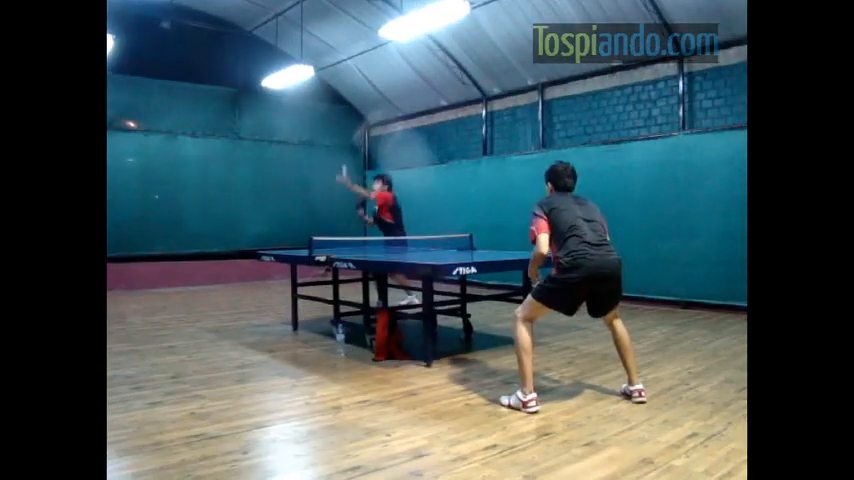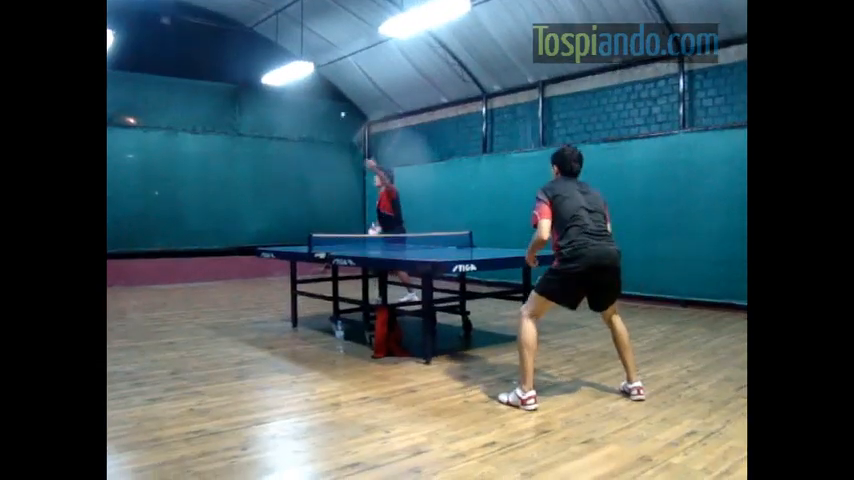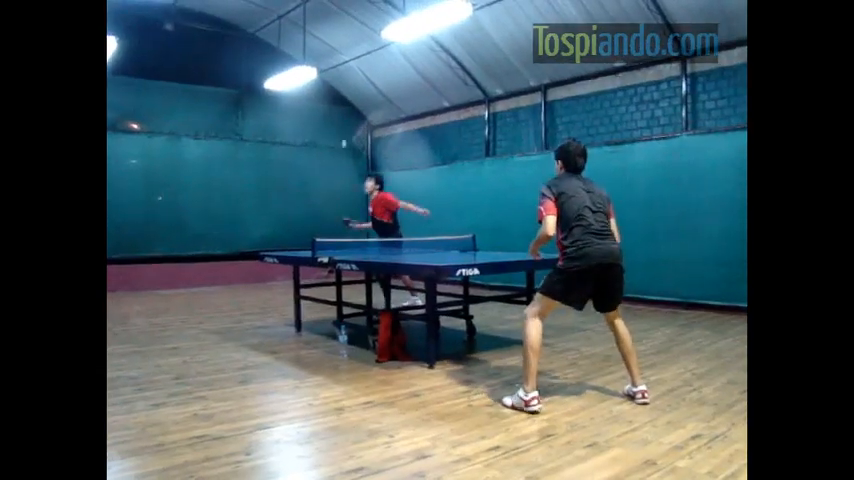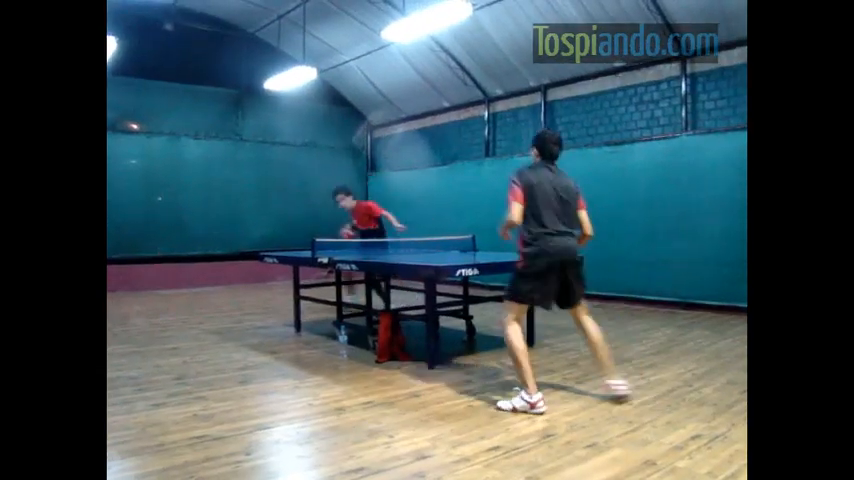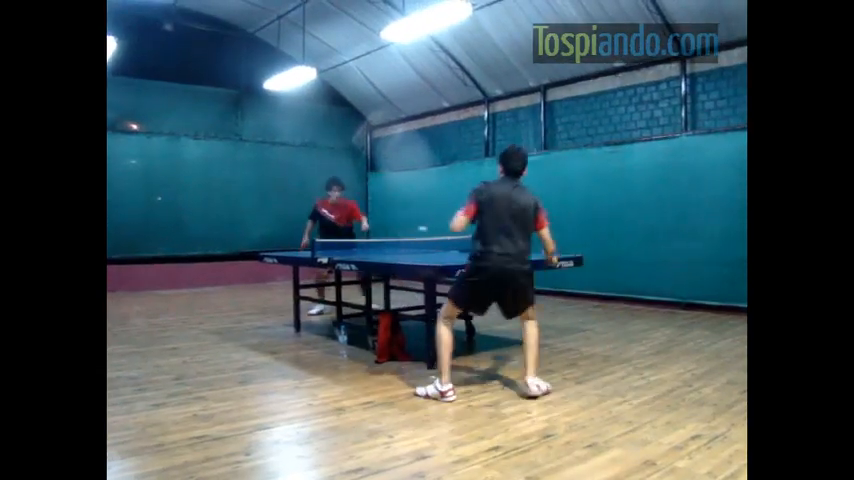
dt=0.3s
person 1, frame 1
left shoulder: (545, 206)
right shoulder: (591, 206)
left elbow: (542, 249)
left wrist: (532, 270)
left hip: (575, 267)
right hip: (610, 264)
left knee: (523, 317)
right knee: (613, 319)
left ankle: (527, 395)
right ankle: (635, 386)
person 1, frame 2
left shoulder: (548, 191)
right shoulder: (595, 194)
left elbow: (543, 235)
left wrist: (530, 253)
left hip: (575, 259)
right hip: (610, 256)
left knee: (528, 314)
right knee: (612, 316)
left ankle: (526, 391)
right ankle: (634, 383)
person 1, frame 3
left shoulder: (553, 187)
right shoulder: (599, 190)
left elbow: (549, 231)
left wrist: (533, 247)
left hip: (578, 259)
right hip: (611, 257)
left knee: (533, 314)
right knee: (615, 320)
left ankle: (528, 393)
right ankle: (638, 386)
person 1, frame 4
left shoulder: (523, 175)
right shoulder: (569, 183)
left elbow: (514, 218)
right elbow: (587, 231)
left wrist: (503, 228)
left hip: (538, 256)
right hip: (568, 254)
left knee: (511, 321)
right knee: (582, 317)
left ankle: (531, 395)
right ankle: (614, 380)
person 1, frame 5
left shoulder: (484, 190)
right shoulder: (531, 201)
left elbow: (457, 227)
right elbow: (548, 244)
left wrist: (463, 214)
right wrist: (551, 255)
left hip: (482, 268)
right hip: (517, 272)
left knee: (444, 318)
right knee: (529, 319)
left ankle: (444, 385)
right ankle: (532, 379)
person 2, frame 1
left shoulder: (388, 197)
right shoulder: (381, 201)
left elbow: (367, 195)
right elbow: (376, 221)
left wrist: (348, 183)
right wrist: (365, 217)
left ankle: (411, 297)
person 2, frame 2
left shoulder: (389, 192)
right shoulder: (383, 195)
left elbow: (387, 183)
left wrist: (375, 169)
right wrist: (379, 227)
left hip: (396, 234)
right hip: (389, 235)
left ankle: (411, 293)
person 2, frame 3
left shoulder: (384, 197)
right shoulder: (372, 203)
left elbow: (402, 205)
left wrist: (419, 210)
right wrist: (356, 225)
left hip: (393, 239)
right ankle: (414, 298)
person 2, frame 4
left shoulder: (366, 206)
right shoulder: (353, 213)
left elbow: (385, 214)
left wrist: (396, 224)
right wrist: (346, 231)
right ankle: (350, 298)
person 2, frame 5
left shoulder: (349, 205)
right shoulder: (320, 205)
left elbow: (361, 217)
right elbow: (311, 221)
left wrist: (364, 224)
right wrist: (306, 236)
right knee: (321, 273)
right ankle: (321, 304)
